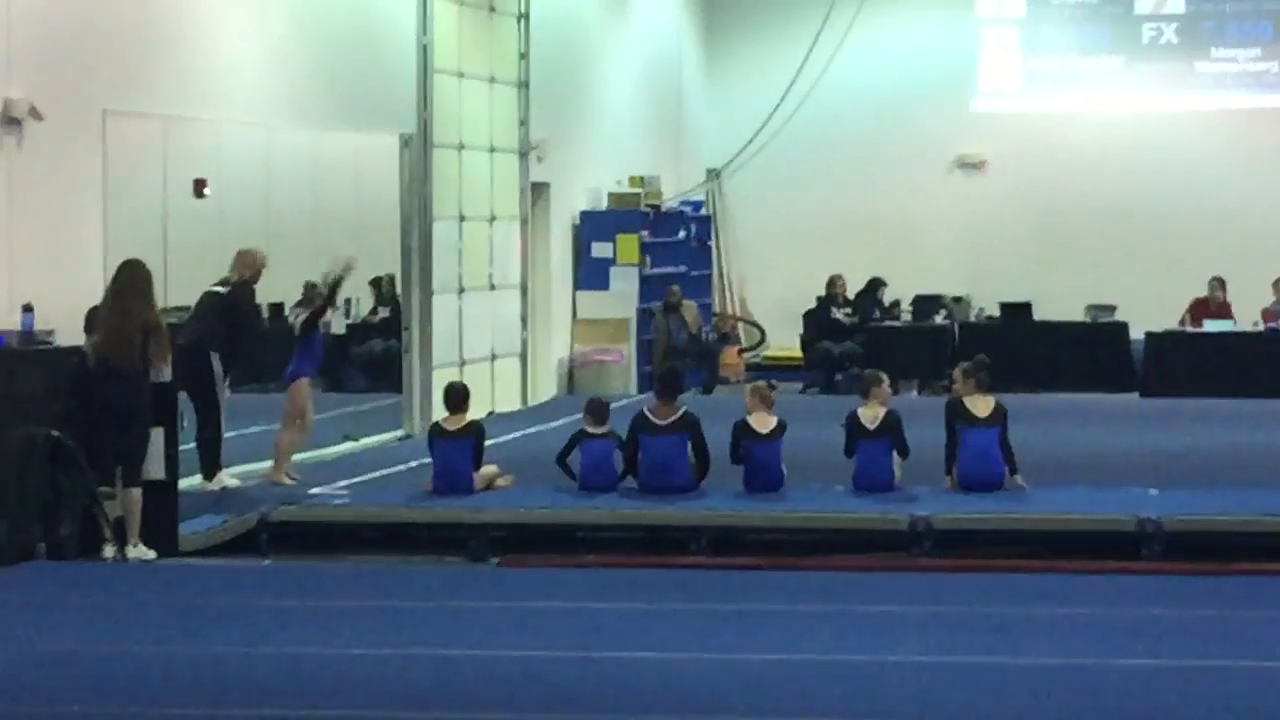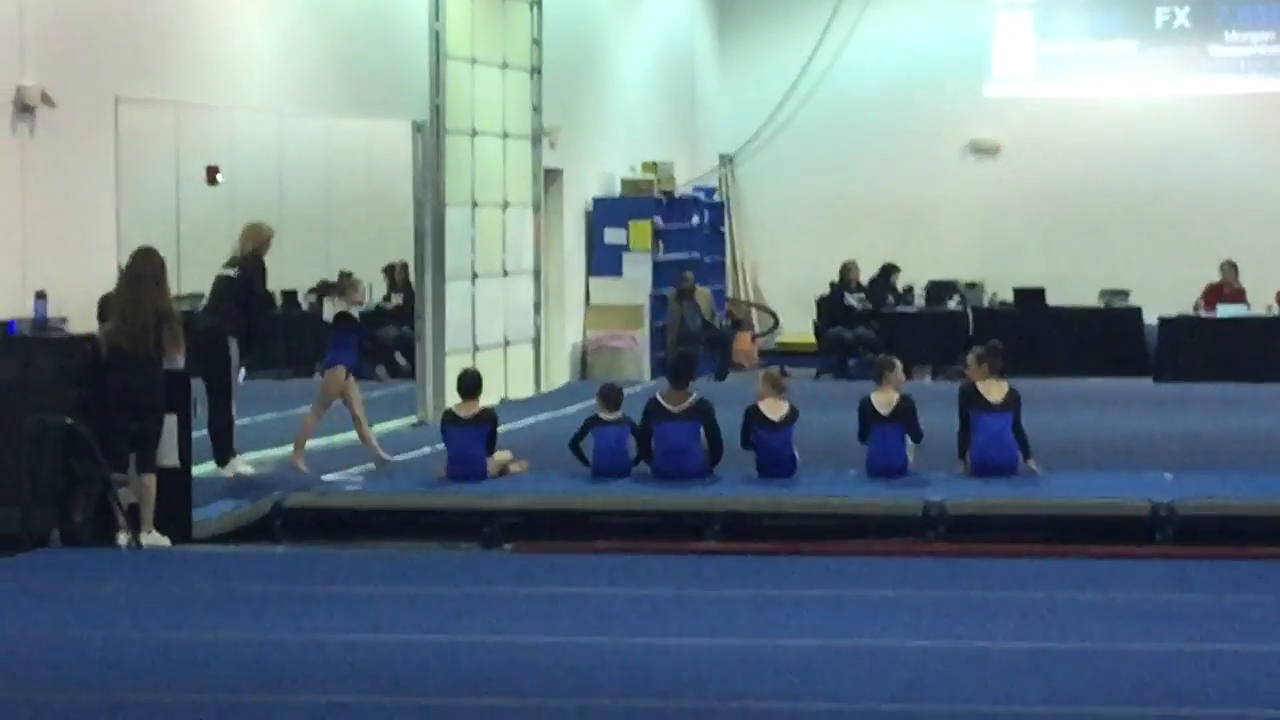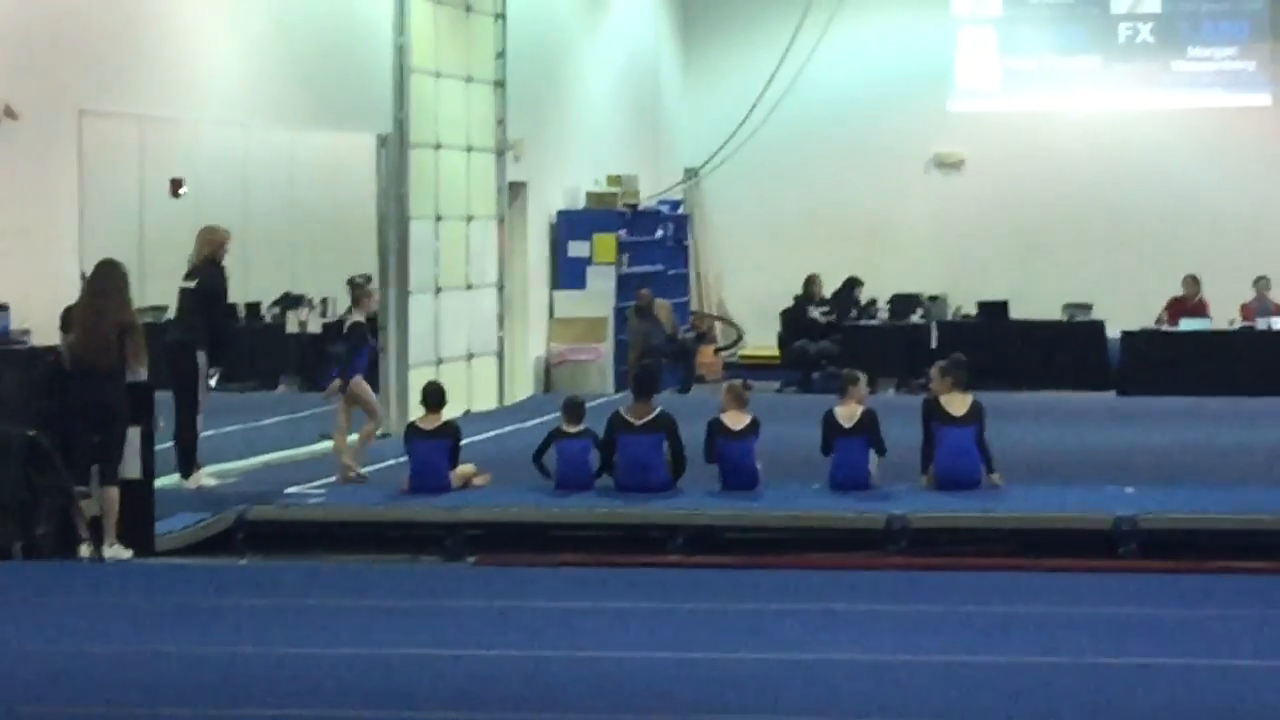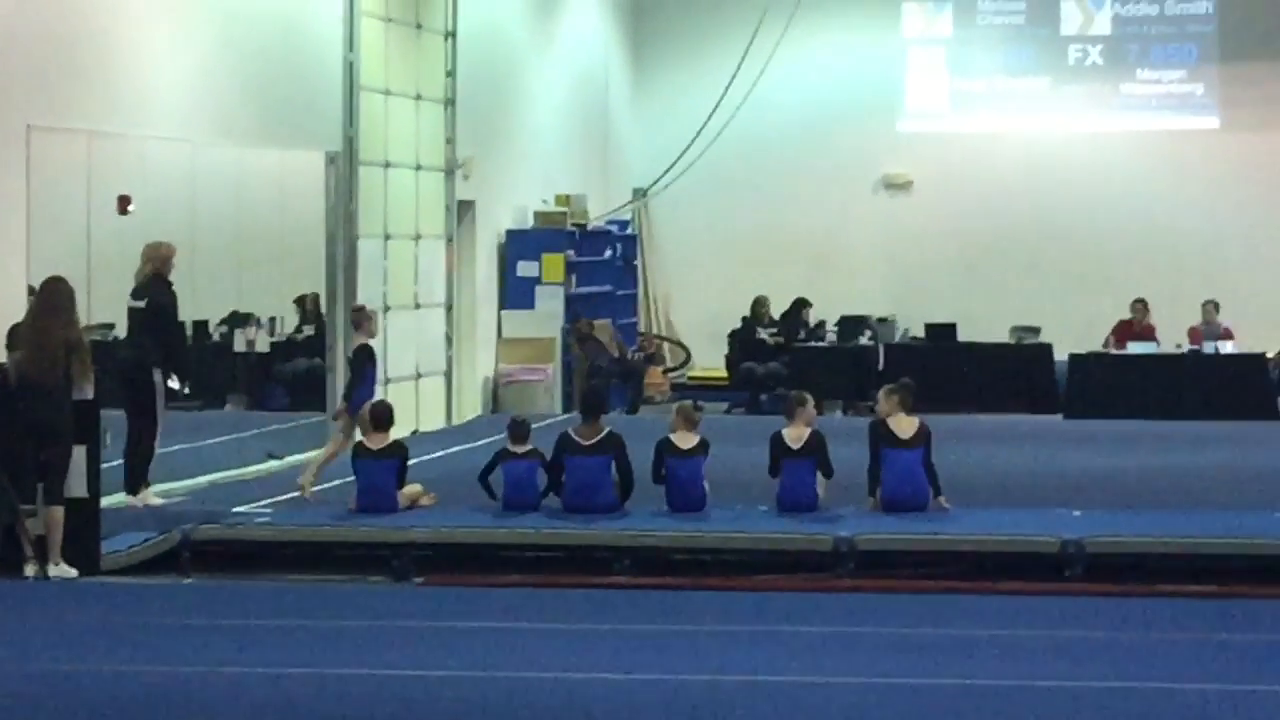
dt=0.3s
person 1, frame 1
left shoulder: (98, 316)
right shoulder: (148, 320)
left elbow: (91, 359)
right elbow: (160, 363)
left hip: (102, 398)
right hip: (135, 399)
left knee: (103, 472)
right knee: (132, 473)
left ankle: (108, 542)
right ankle: (133, 544)
person 1, frame 2
left shoulder: (112, 304)
right shoulder: (162, 308)
left elbow: (104, 348)
right elbow: (174, 351)
left hip: (116, 386)
right hip: (149, 386)
left knee: (117, 459)
right knee: (146, 459)
left ankle: (122, 529)
right ankle: (147, 530)
person 1, frame 3
left shoulder: (74, 316)
right shoulder: (125, 320)
left elbow: (67, 358)
right elbow: (137, 364)
left hip: (79, 398)
right hip: (112, 399)
left knee: (79, 470)
right knee: (109, 471)
left ankle: (83, 541)
right ankle: (110, 543)
person 1, frame 4
left shoulder: (21, 333)
right shoulder: (71, 338)
left elbow: (12, 375)
right elbow: (83, 381)
left hip: (24, 415)
right hip: (57, 417)
left knee: (26, 489)
right knee: (54, 490)
left ankle: (29, 560)
right ankle: (55, 562)
person 2, frame 1
left shoulder: (220, 287)
right shoulder: (244, 291)
right elbow: (246, 333)
left wrist: (229, 365)
right wrist: (232, 368)
left hip: (184, 349)
right hip: (204, 351)
left knee: (204, 413)
right knee: (214, 413)
left ankle: (211, 471)
right ankle: (213, 474)
person 2, frame 2
left shoulder: (232, 264)
right shoulder: (255, 267)
right elbow: (257, 311)
left wrist: (244, 346)
right wrist: (248, 348)
left hip: (204, 330)
right hip: (224, 335)
left knee: (216, 398)
right knee: (226, 399)
left ankle: (225, 456)
right ankle: (226, 460)
person 2, frame 3
left shoulder: (193, 272)
right shoulder: (214, 274)
right elbow: (219, 319)
left wrist: (213, 356)
right wrist: (218, 358)
left hip: (176, 343)
right hip: (193, 347)
left knee: (183, 408)
right knee: (192, 410)
left ankle: (188, 468)
right ankle: (189, 472)
person 2, frame 4
left shoulder: (138, 290)
right shoulder: (163, 293)
right elbow: (172, 335)
left wrist: (172, 368)
right wrist: (181, 370)
left hip: (128, 362)
right hip: (148, 366)
left knee: (135, 428)
right knee: (150, 429)
left ankle: (135, 488)
right ankle: (137, 490)
person 3, frame 1
left shoulder: (304, 318)
right shoulder: (309, 321)
left elbow: (320, 298)
right elbow: (326, 303)
left wrist: (330, 281)
right wrist: (342, 274)
left hip: (300, 376)
right hip: (300, 378)
left knee: (307, 424)
right knee: (289, 425)
left ankle: (285, 466)
right ankle: (277, 472)
person 3, frame 2
left shoulder: (343, 315)
right shoulder: (344, 316)
left elbow: (361, 341)
right elbow: (368, 338)
left hip: (344, 369)
right hip: (337, 369)
left knee: (358, 413)
right knee: (317, 413)
left ankle: (377, 453)
right ankle: (297, 455)
person 3, frame 3
left shoulder: (351, 323)
right shoulder: (359, 326)
right elbow: (350, 353)
right wrist: (340, 378)
left hip: (346, 377)
right hip: (351, 377)
left knee: (342, 426)
right knee: (376, 418)
left ankle: (345, 469)
right ankle: (351, 460)
person 3, frame 4
left shoulder: (356, 347)
right shoulder: (365, 349)
right elbow: (356, 376)
right wrist: (345, 401)
left hip: (353, 401)
right hip: (360, 402)
left knee: (335, 445)
left ankle: (307, 478)
